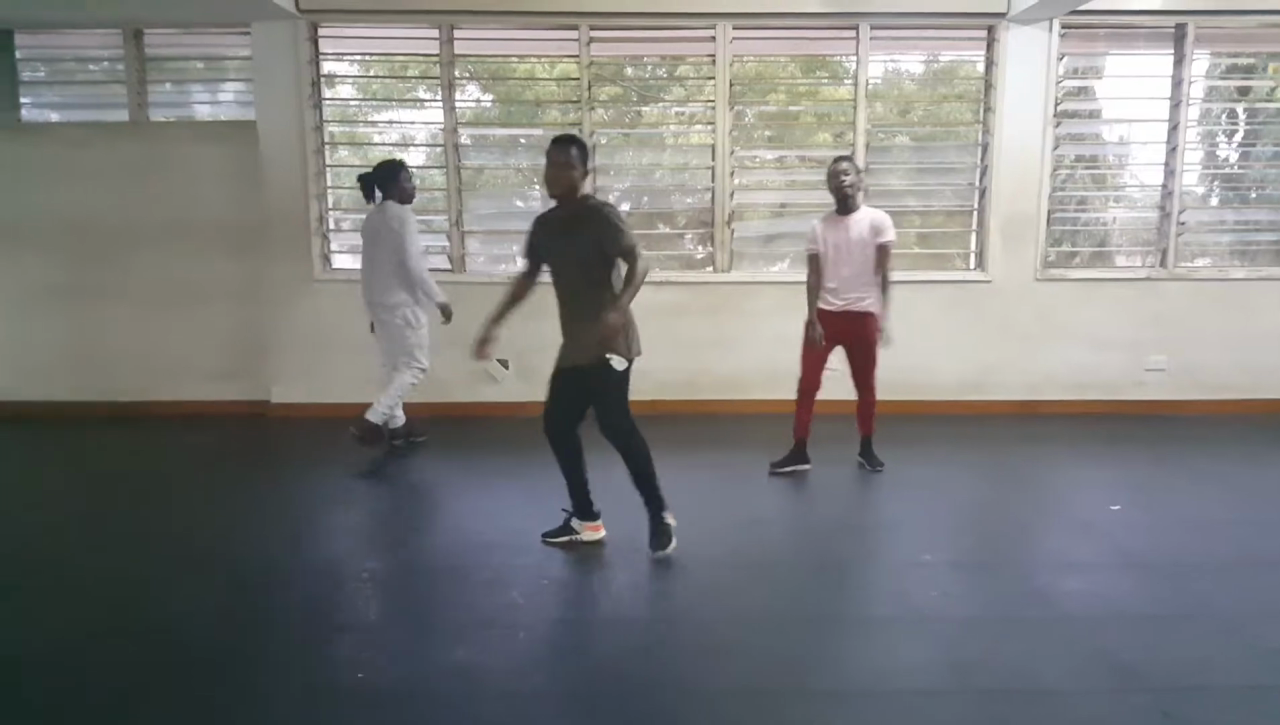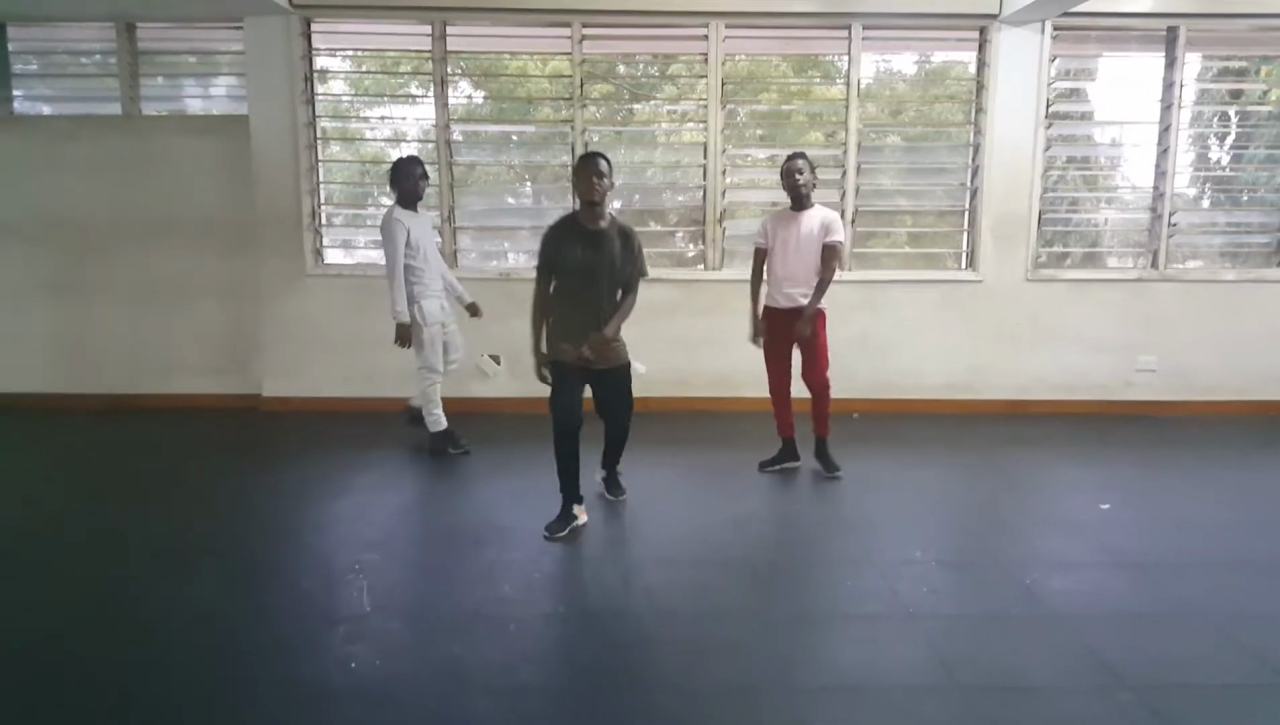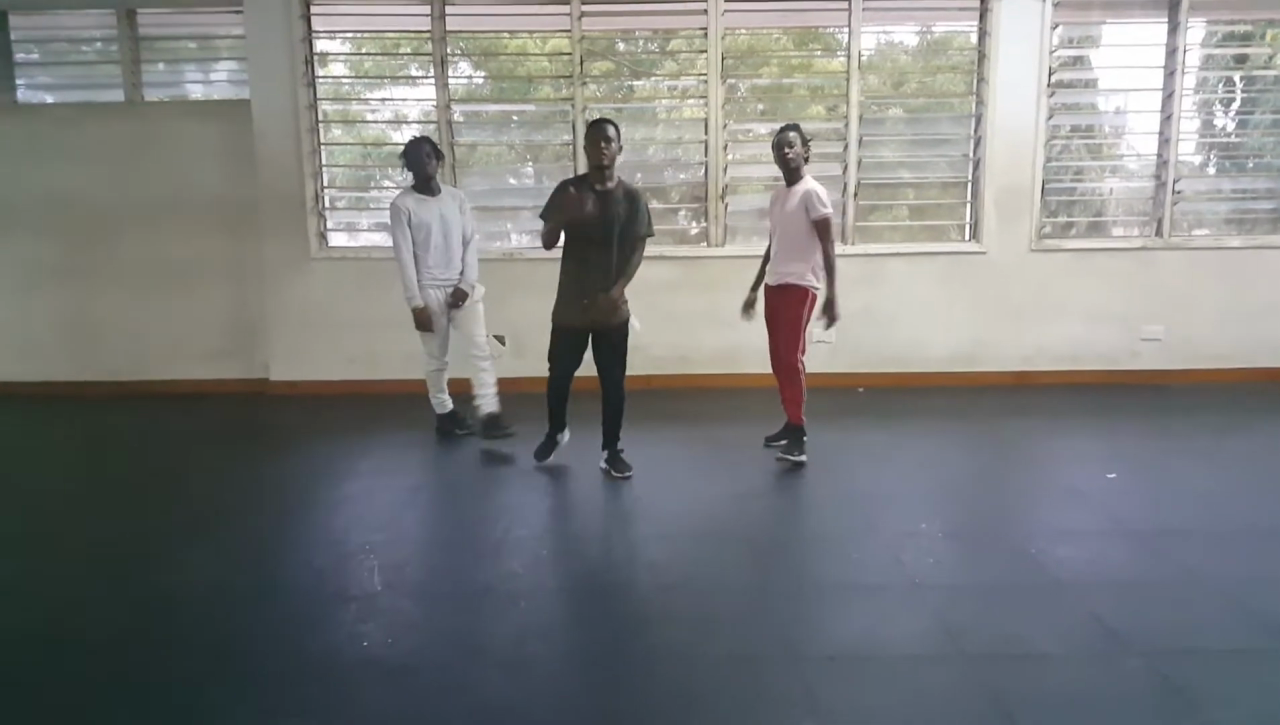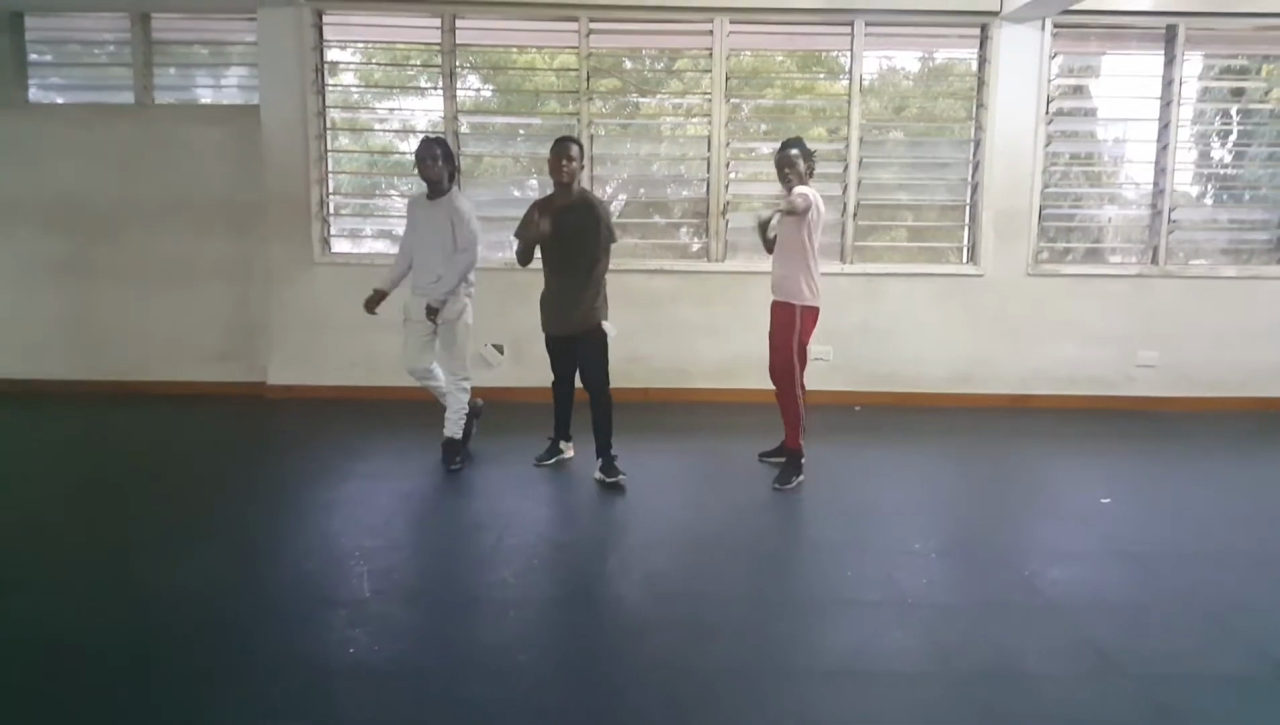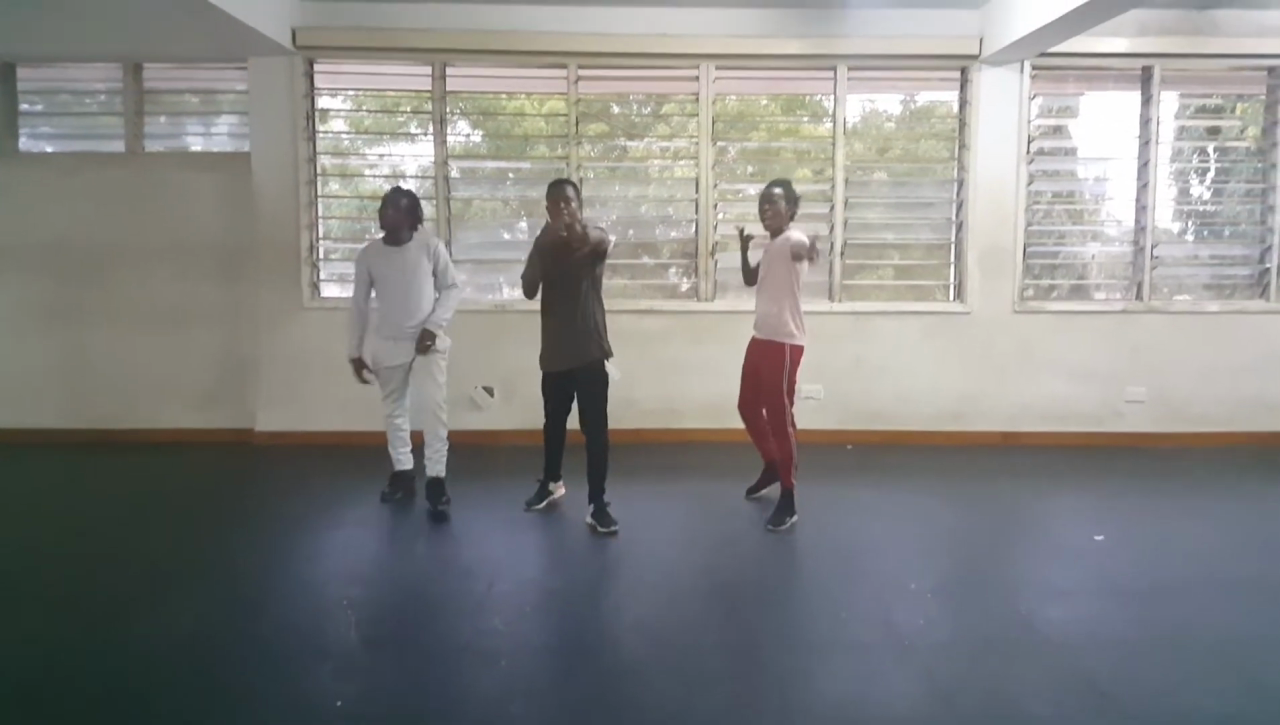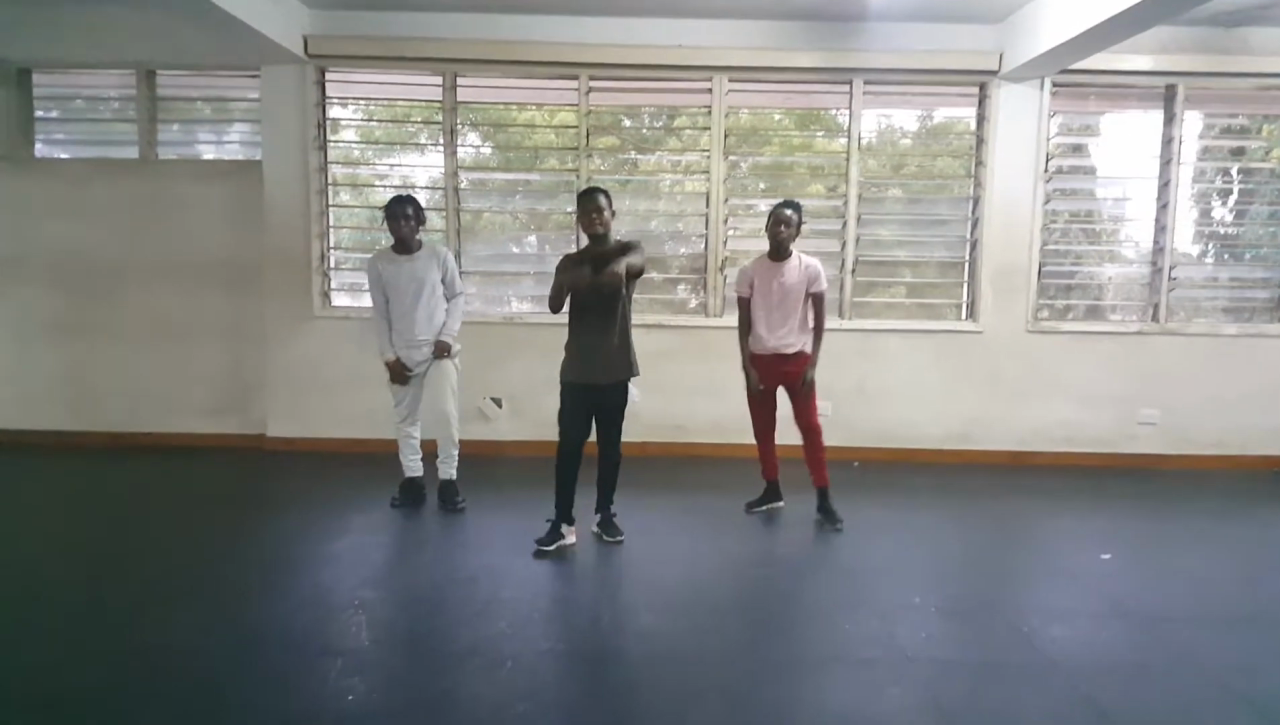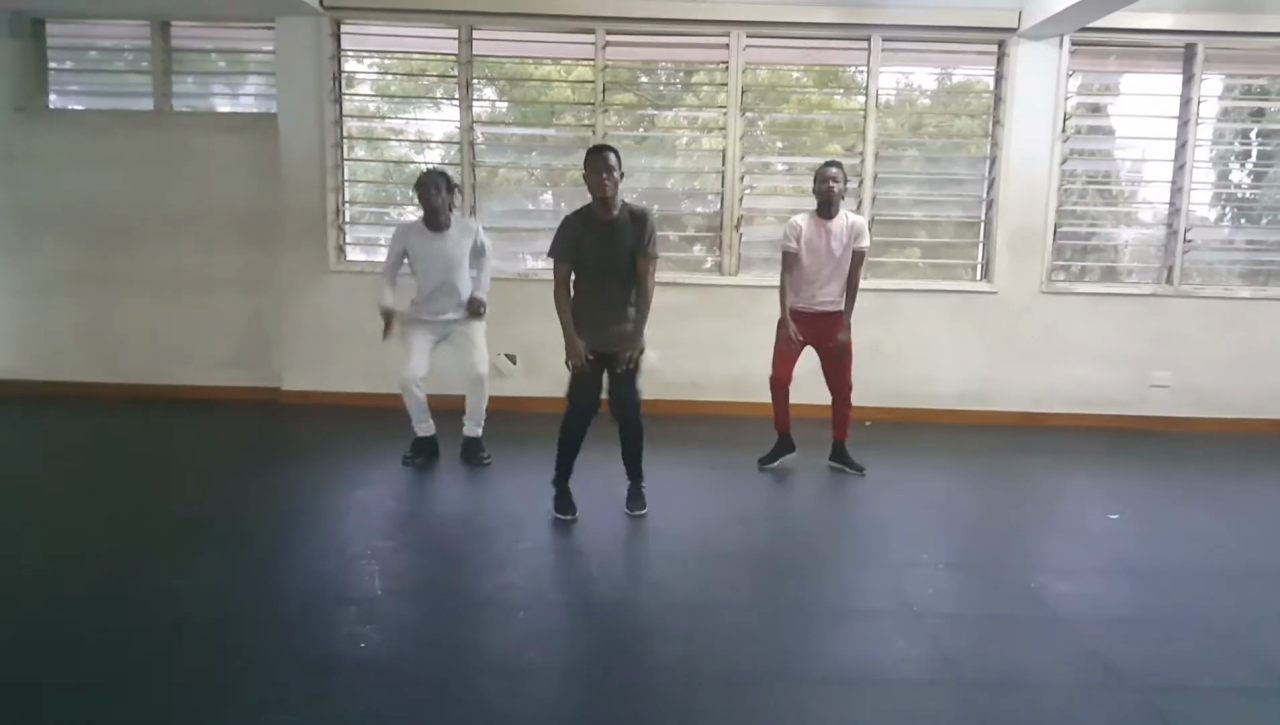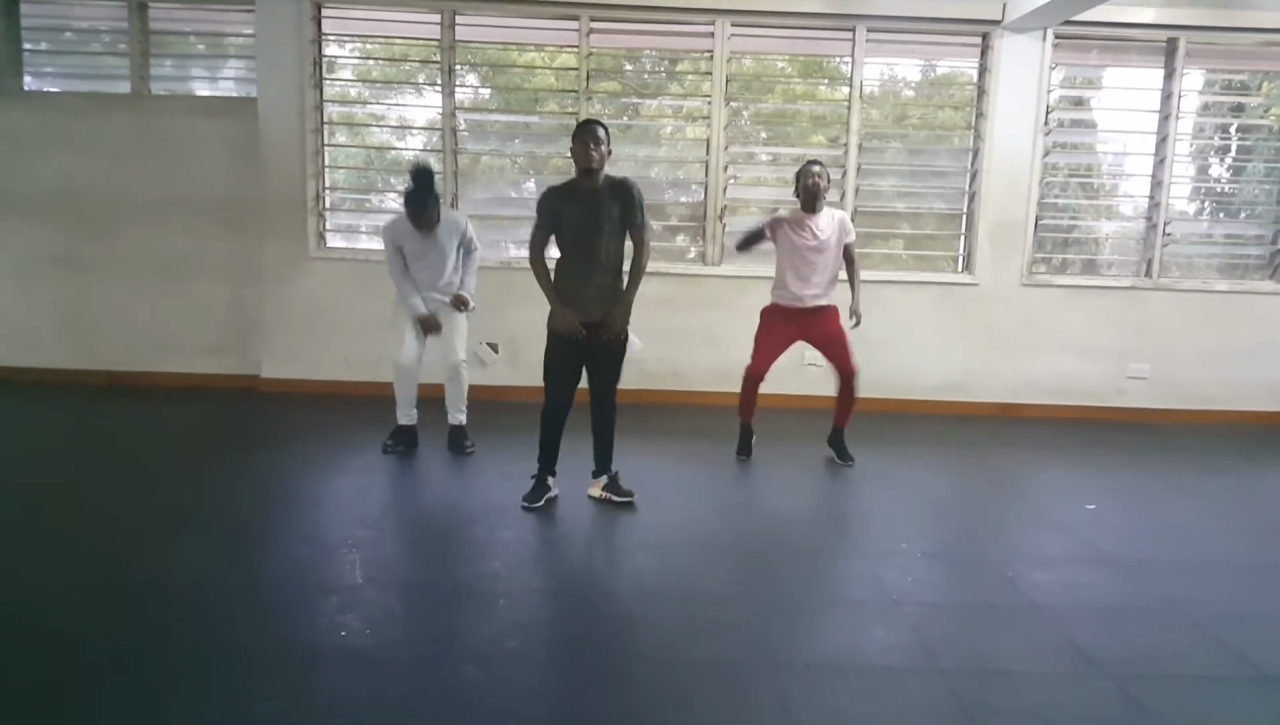
dt=0.5s
person 1, frame 1
left shoulder: (600, 214)
right shoulder: (545, 224)
left elbow: (638, 262)
right elbow: (526, 279)
left wrist: (619, 311)
right wrist: (492, 323)
left hip: (606, 341)
right hip: (577, 343)
left knee: (616, 423)
right knee: (557, 424)
left ankle: (658, 514)
right ankle: (585, 518)
person 1, frame 2
left shoulder: (626, 237)
right shoulder: (558, 234)
left elbow: (630, 292)
right elbow: (541, 292)
left wrist: (610, 331)
right wrist: (537, 348)
left hip: (608, 345)
right hip: (564, 347)
left knee: (620, 419)
right knee: (566, 421)
left ankle: (610, 471)
right ankle: (572, 504)
person 1, frame 3
left shoulder: (632, 197)
right shoulder: (568, 192)
left elbow: (637, 250)
right elbow: (548, 242)
left wrist: (617, 291)
right wrist: (567, 216)
left hip: (612, 306)
right hip: (570, 304)
left knee: (613, 381)
right knee: (560, 374)
left ankle: (611, 451)
right ankle: (556, 432)
person 1, frame 4
left shoulder: (593, 206)
right shoulder: (538, 209)
left elbow: (603, 259)
right elbow: (523, 258)
left wrist: (587, 304)
right wrist: (530, 236)
left hip: (589, 312)
right hip: (554, 311)
left knee: (597, 384)
right knee: (562, 379)
left ankle: (605, 459)
right ankle: (562, 441)
person 1, frame 5
left shoulder: (592, 240)
right shoulder: (544, 247)
left elbow: (601, 240)
right elbow: (528, 291)
left wrist: (583, 234)
right wrist: (541, 245)
left hip: (590, 348)
right hip: (555, 350)
left knee: (595, 427)
right knee: (554, 420)
left ankle: (597, 504)
right ankle: (551, 482)
person 1, frame 6
left shoulder: (627, 252)
right shoulder: (571, 262)
left elbow: (636, 260)
right elbow: (554, 301)
left wrist: (620, 265)
right wrist: (567, 282)
left hip: (615, 365)
right hip: (577, 367)
left knee: (610, 443)
right knee: (569, 442)
left ankle: (604, 514)
right ankle: (562, 523)
person 1, frame 7
left shoulder: (640, 219)
right shoulder: (573, 225)
left elbow: (646, 278)
right elbow: (561, 284)
left wrist: (639, 333)
right wrist: (570, 337)
left hip: (625, 332)
right hip: (585, 336)
left knee: (625, 409)
right knee: (582, 407)
left ankle: (635, 485)
right ankle: (562, 487)
person 1, frame 8
left shoulder: (624, 190)
right shoulder: (555, 197)
left elbow: (641, 249)
right elbow: (537, 254)
left wrist: (625, 304)
right wrist: (556, 305)
left hip: (610, 315)
right hip: (567, 314)
left knee: (604, 397)
right knee: (557, 397)
left ankle: (603, 476)
right ankle: (545, 477)
person 2, frame 1
left shoulder: (877, 220)
right shoulder: (820, 226)
left elbow: (882, 272)
right elbow: (815, 276)
left wrist: (880, 317)
right wrist: (813, 320)
left hip: (861, 315)
right hip: (824, 314)
left knee: (865, 385)
right knee: (808, 382)
left ankle: (866, 448)
right ankle: (799, 452)
person 2, frame 2
left shoulder: (828, 219)
right shoulder: (771, 222)
left elbow: (828, 270)
right elbow: (758, 270)
left wrist: (808, 315)
right wrist: (755, 315)
left hip: (810, 311)
right hip: (773, 311)
left knee: (817, 380)
right knee: (778, 384)
left ankle: (822, 447)
right ankle: (788, 448)
person 2, frame 3
left shoulder: (813, 192)
right shoulder: (777, 196)
left elbow: (828, 246)
left wrist: (832, 296)
right wrist: (754, 289)
left hip: (800, 287)
right hip: (774, 286)
left knee: (790, 358)
right knee: (778, 360)
left ankle: (797, 437)
right ankle: (793, 423)
person 2, frame 4
left shoulder: (805, 195)
right shoulder: (789, 202)
left elbow: (796, 208)
right wrist: (764, 229)
left hip: (799, 304)
right hip: (783, 300)
left knee: (790, 378)
right knee: (779, 375)
left ankle: (795, 459)
right ankle: (791, 442)
person 2, frame 5
left shoulder: (793, 239)
right shoulder: (768, 246)
left elbow: (799, 250)
right elbow: (751, 280)
left wrist: (808, 250)
right wrist: (744, 249)
left hip: (784, 342)
right hip: (761, 338)
left knee: (780, 417)
right knee: (748, 406)
left ankle: (788, 500)
right ankle: (771, 467)
person 2, frame 6
left shoulder: (810, 267)
right shoulder: (750, 270)
left elbow: (818, 318)
right elbow: (744, 322)
left wrist: (813, 364)
right wrist: (746, 366)
left hip: (796, 358)
right hip: (760, 360)
left knee: (810, 427)
right knee: (763, 429)
left ankle: (824, 501)
right ankle: (772, 490)
person 2, frame 7
left shoulder: (856, 225)
right shoulder: (797, 225)
left elbow: (853, 278)
right elbow: (786, 275)
left wrist: (846, 325)
right wrist: (785, 321)
left hip: (832, 317)
right hip: (798, 315)
left knee: (842, 387)
right knee: (779, 379)
left ankle: (839, 451)
right ankle: (784, 442)
person 2, frame 8
left shoulder: (840, 219)
right shoulder: (783, 220)
left elbow: (851, 261)
right elbow: (741, 247)
left wrist: (857, 299)
right wrist: (771, 224)
left hip: (821, 311)
right hip: (781, 311)
left knee: (848, 372)
right knee: (754, 372)
left ankle: (837, 437)
right ankle: (745, 432)
person 3, frame 1
left shoulder: (371, 220)
right shoulder: (402, 216)
right elbow: (413, 265)
left wrist: (373, 312)
right wrist: (439, 300)
left hip: (379, 304)
right hip: (403, 304)
left knee: (394, 366)
right knee: (414, 366)
left ankle: (396, 426)
right ankle: (372, 421)
person 3, frame 2
left shoulder: (423, 217)
right shoulder: (395, 219)
right elbow: (395, 272)
left wrist: (464, 297)
right wrist: (401, 319)
left hip: (440, 299)
right hip: (421, 303)
left knee: (450, 357)
right knee: (432, 368)
left ankle: (419, 406)
right ankle: (438, 432)
person 3, frame 3
left shoulder: (457, 198)
right shoulder: (402, 205)
left elbow: (470, 243)
right elbow: (405, 257)
left wrist: (467, 284)
right wrist: (416, 303)
left hip: (462, 288)
right hip: (429, 292)
left knee: (480, 350)
right knee: (436, 358)
left ankle: (489, 415)
right ankle: (444, 414)
person 3, frame 4
left shoulder: (459, 206)
right shoulder: (415, 204)
left elbow: (468, 257)
left wrist: (438, 298)
right wrist: (383, 288)
left hip: (453, 300)
right hip: (419, 299)
left knee: (455, 371)
right knee: (416, 364)
left ankle: (454, 439)
right ankle: (468, 407)
person 3, frame 5
left shoulder: (431, 247)
right shoulder: (368, 254)
left elbow: (451, 289)
right elbow: (360, 305)
left wrist: (433, 328)
right wrist: (355, 352)
left hip: (427, 341)
right hip: (388, 344)
left knee: (434, 406)
right knee: (394, 410)
left ankle: (435, 480)
right ankle: (403, 473)
person 3, frame 6
left shoulder: (440, 256)
right shoulder: (378, 263)
left elbow: (456, 297)
right elbow: (380, 313)
left wrist: (447, 337)
right wrist: (389, 356)
left hip: (438, 350)
right hip: (403, 354)
left knee: (445, 413)
right knee: (406, 418)
left ankle: (448, 481)
right ankle: (413, 480)
person 3, frame 7
left shoulder: (470, 229)
right shoulder: (405, 234)
left elbow: (484, 256)
right elbow: (389, 273)
left wrist: (480, 294)
right wrist: (388, 306)
left hip: (464, 316)
right hip: (423, 319)
left knee: (478, 372)
right knee: (410, 376)
left ankle: (472, 438)
right ankle: (425, 438)
person 3, frame 8
left shoulder: (458, 223)
right shoulder: (394, 229)
left elbow: (473, 252)
right elbow: (399, 275)
left wrist: (466, 292)
right wrist: (421, 313)
left hip: (451, 302)
right hip: (416, 307)
left knee: (456, 360)
right knee: (405, 362)
left ankle: (457, 429)
right ankle: (406, 429)
